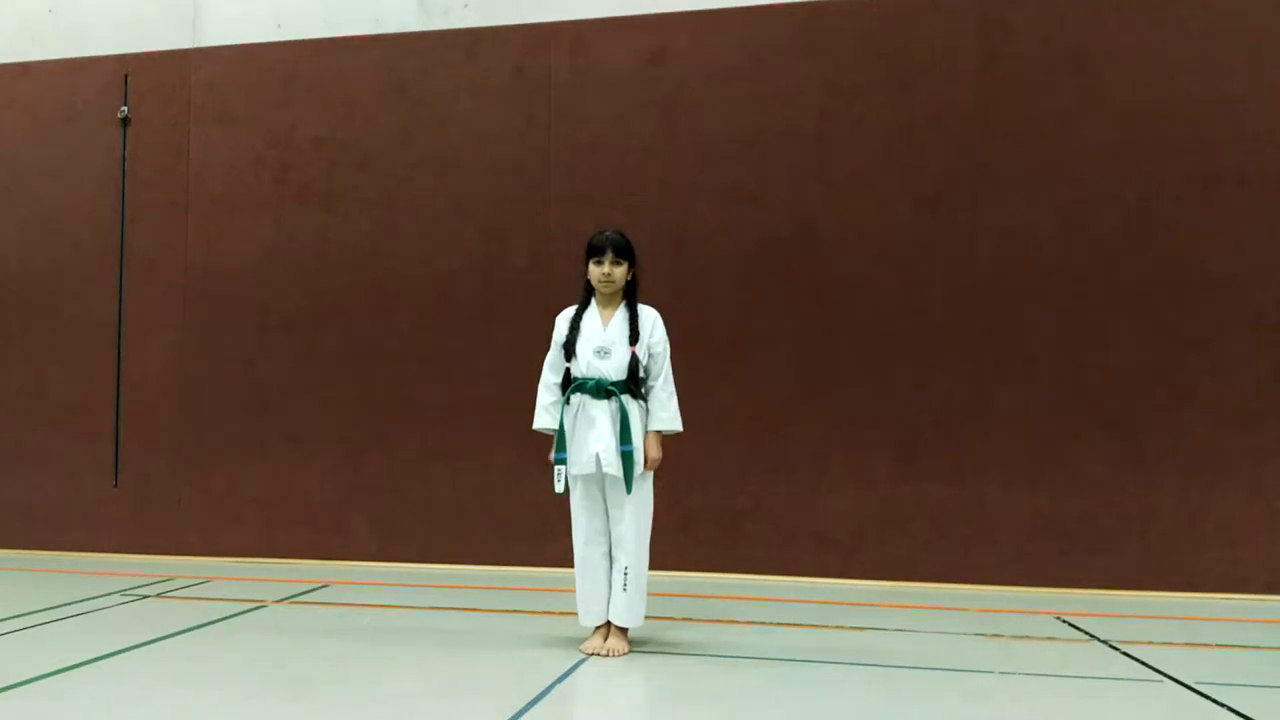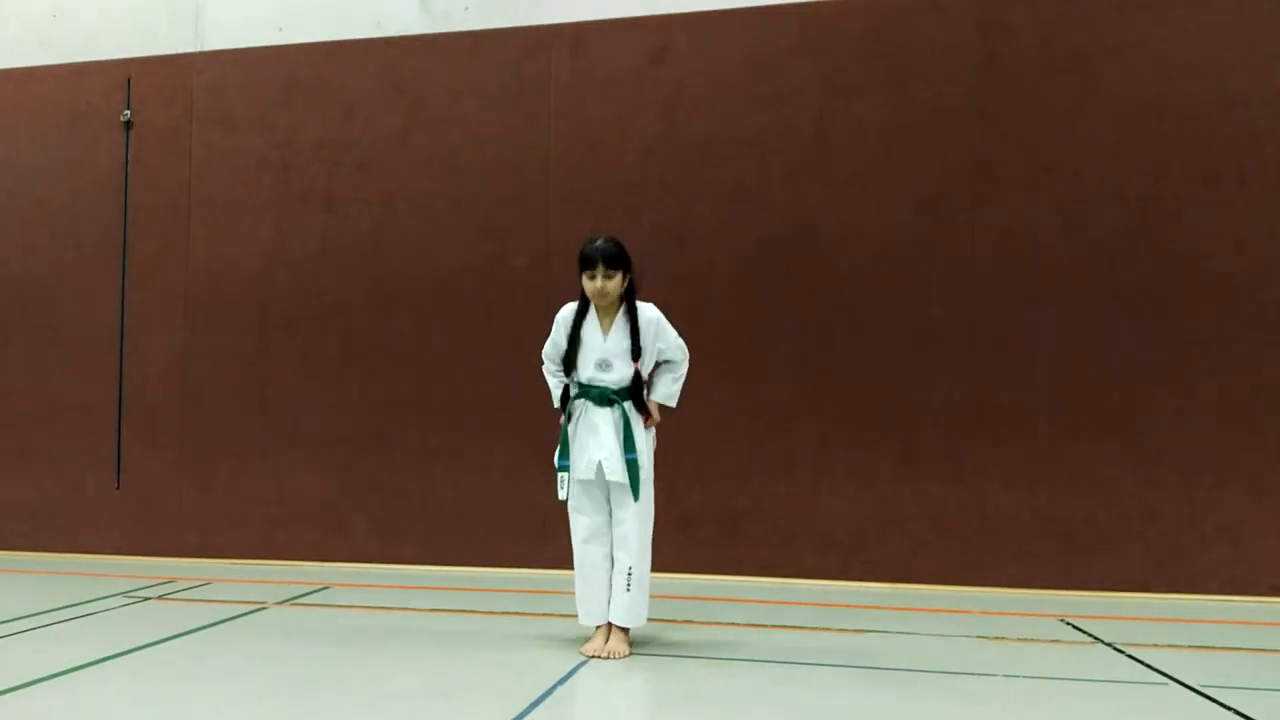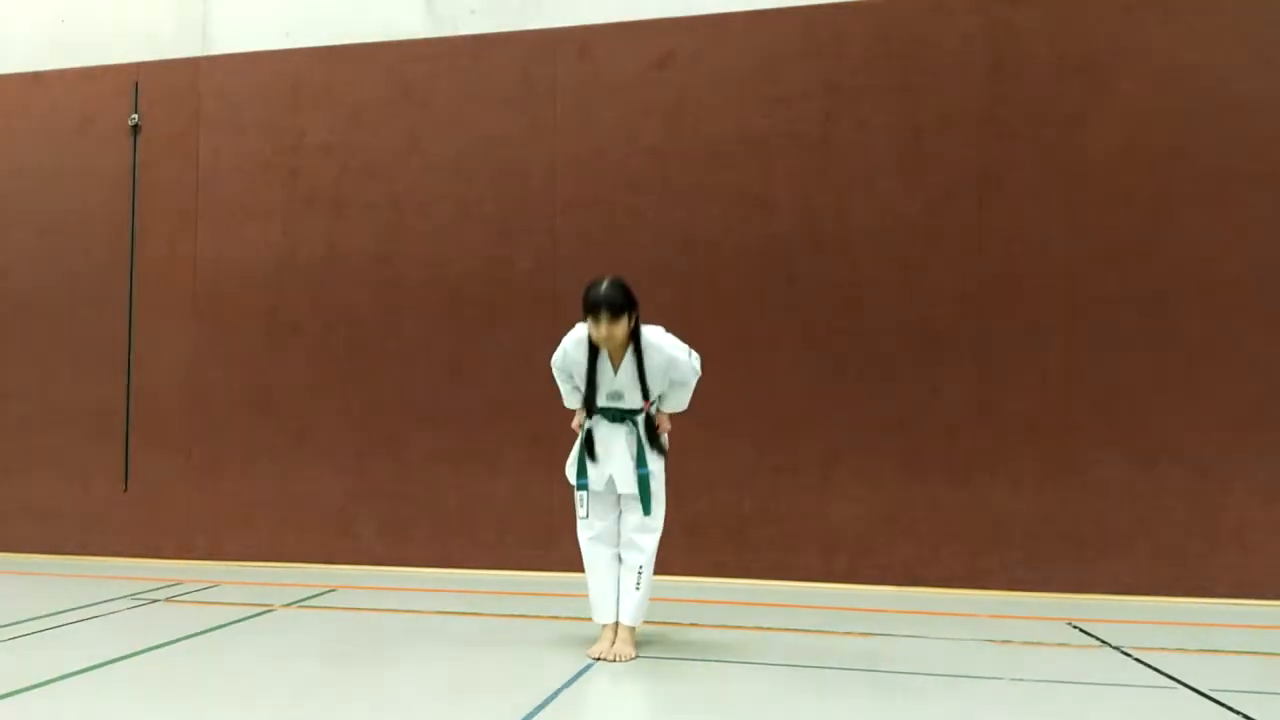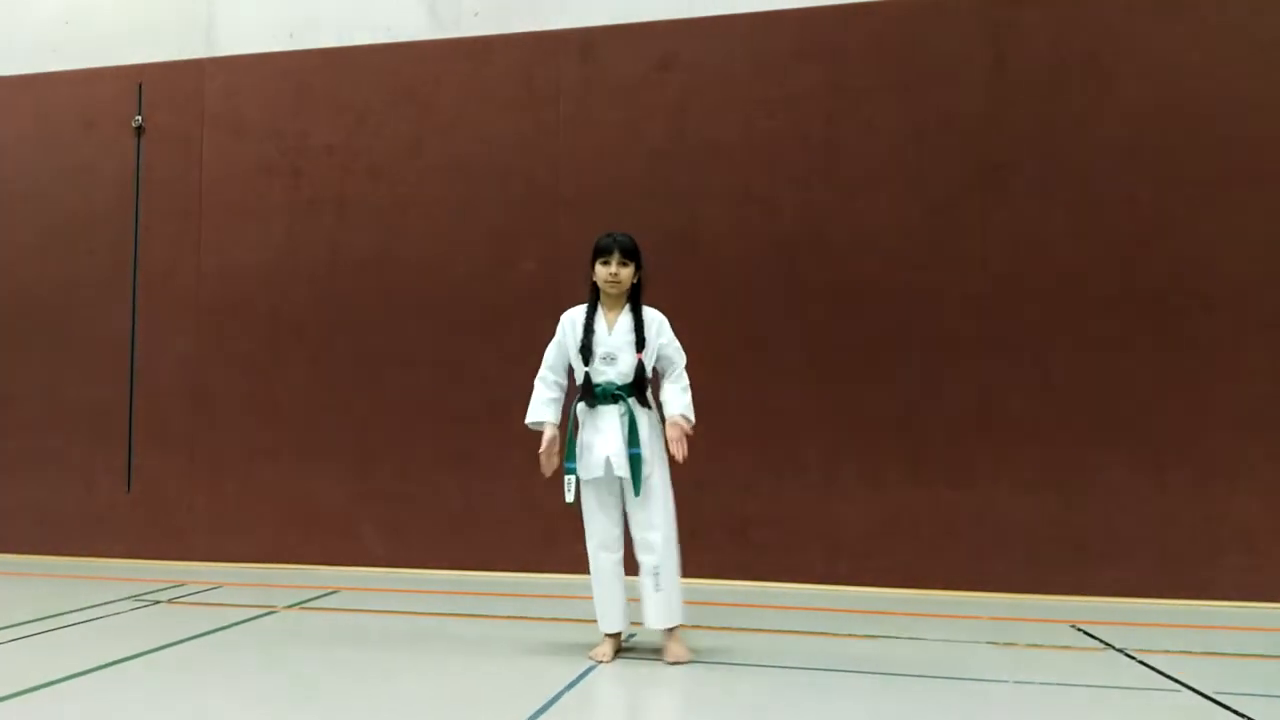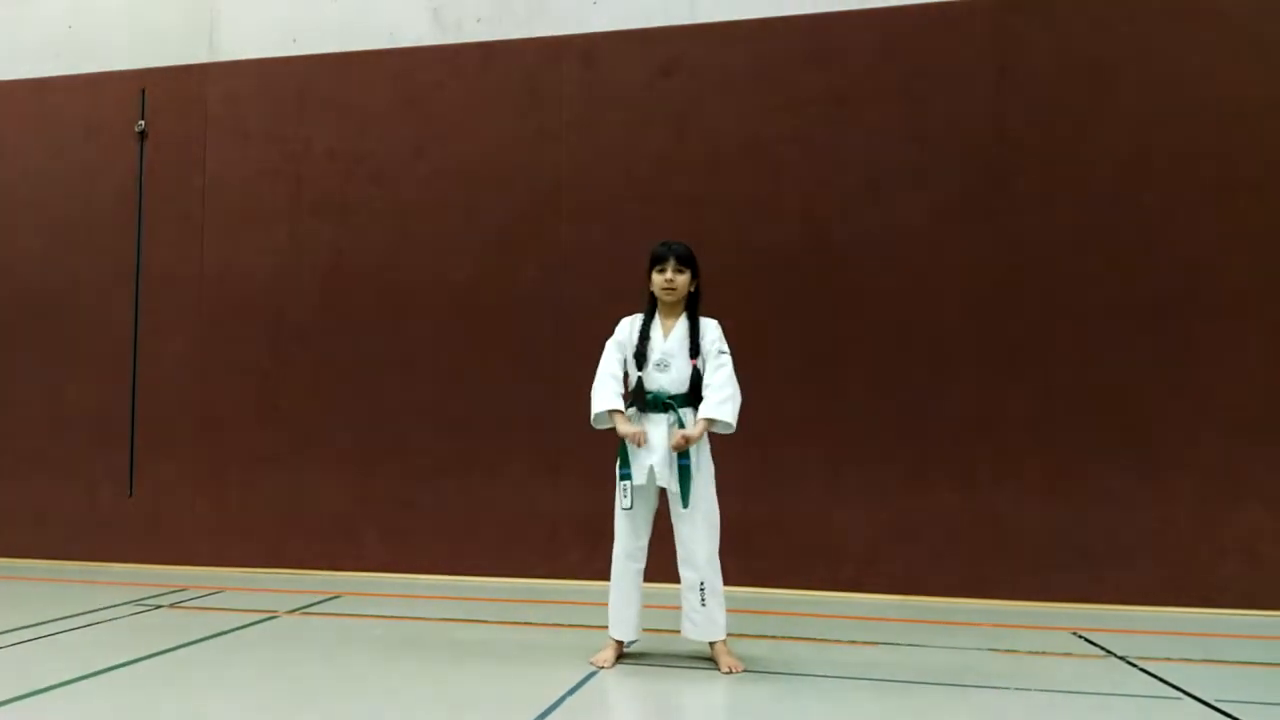
dt=1s
person 1, frame 1
left shoulder: (647, 319)
right shoulder: (569, 319)
left elbow: (659, 380)
right elbow: (552, 378)
left wrist: (655, 434)
right wrist: (554, 435)
left hip: (627, 431)
right hip: (582, 431)
left knee: (628, 529)
right knee: (589, 531)
left ankle: (620, 625)
right ankle: (599, 623)
person 1, frame 2
left shoulder: (648, 318)
right shoulder: (568, 317)
left elbow: (676, 359)
right elbow: (552, 363)
left wrist: (655, 401)
right wrist: (564, 404)
left hip: (628, 431)
right hip: (584, 431)
left knee: (630, 532)
right knee: (588, 530)
left ankle: (621, 628)
right ankle: (599, 626)
person 1, frame 3
left shoulder: (658, 345)
right shoulder: (575, 343)
left elbow: (690, 371)
right elbow: (562, 371)
left wrist: (665, 411)
right wrist: (579, 408)
left hip: (640, 443)
right hip: (598, 440)
left knee: (639, 533)
right knee: (597, 532)
left ankle: (626, 629)
right ankle: (607, 627)
person 1, frame 4
left shoulder: (652, 320)
right shoulder: (573, 320)
left elbow: (675, 370)
right elbow: (550, 375)
left wrist: (677, 416)
right wrist: (549, 426)
left hip: (641, 430)
right hip: (593, 431)
left knee: (654, 530)
right knee: (602, 536)
left ankle: (670, 630)
right ankle: (612, 632)
person 1, frame 5
left shoulder: (707, 330)
right shoulder: (630, 327)
left elbow: (722, 382)
right elbow: (607, 377)
left wrist: (699, 429)
right wrist: (621, 422)
left hip: (688, 441)
right hip: (640, 439)
left knee: (698, 544)
right knee: (629, 542)
left ankle: (716, 641)
right ankle: (618, 637)
